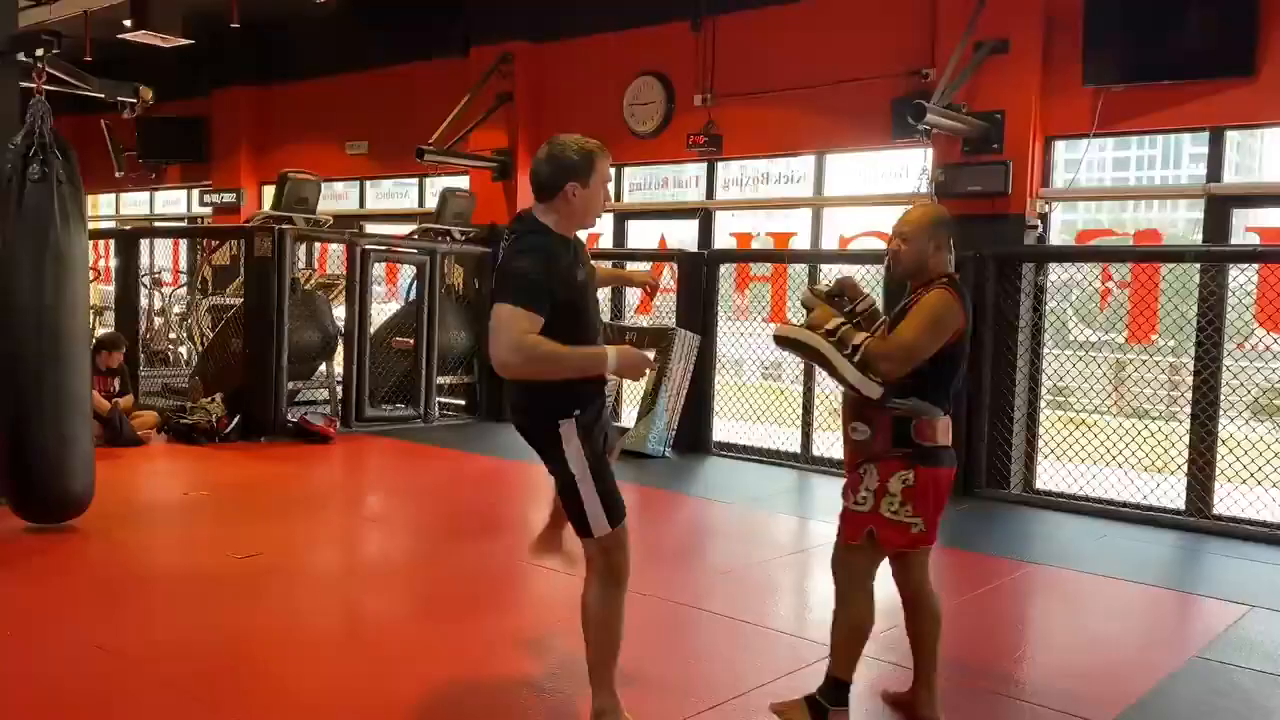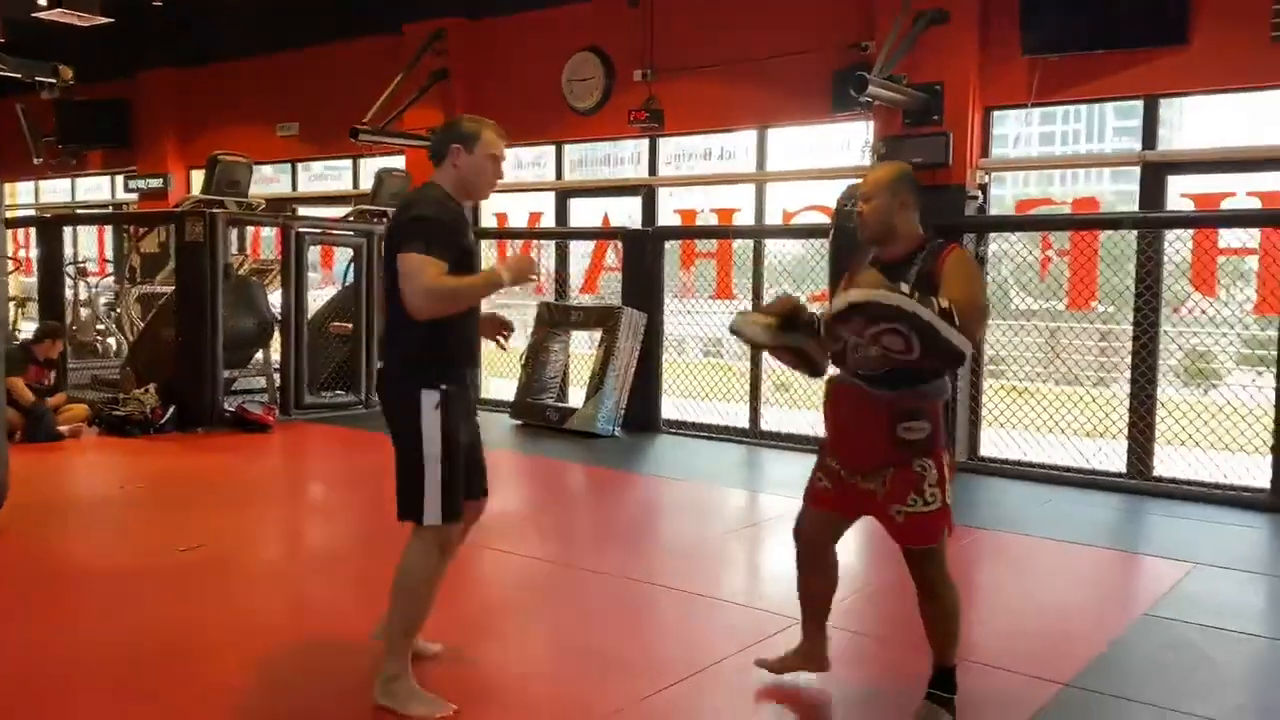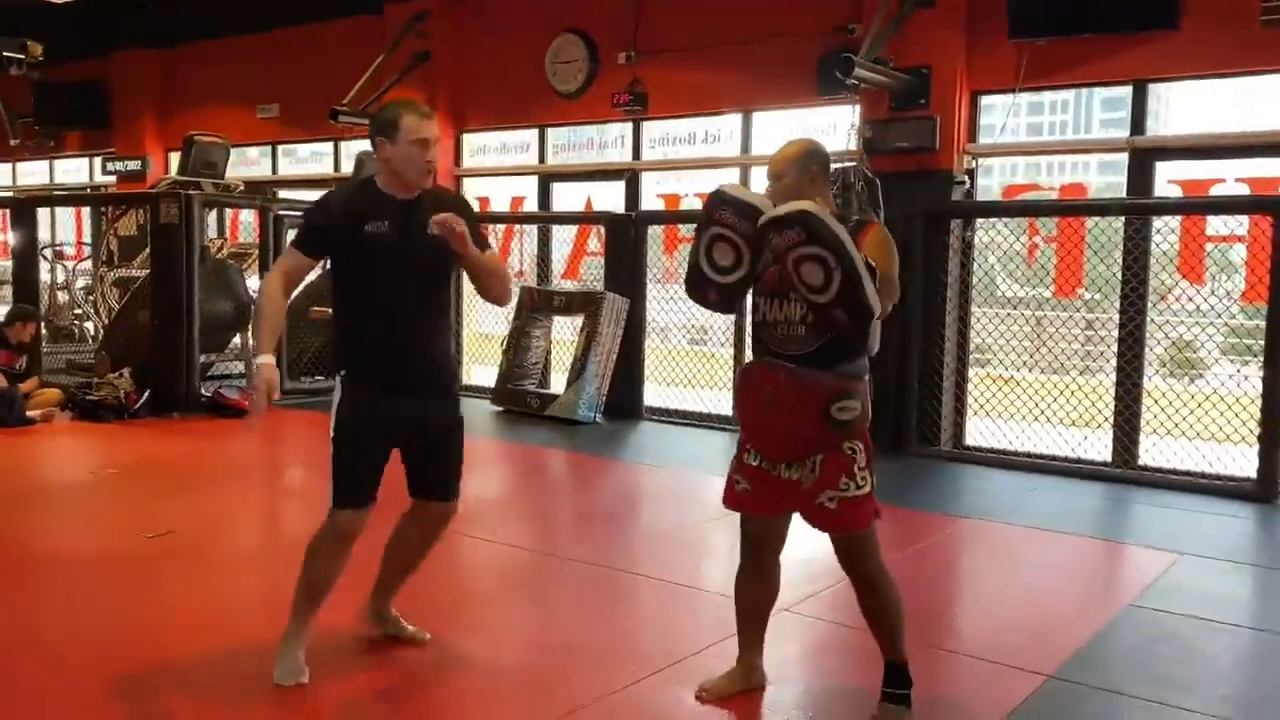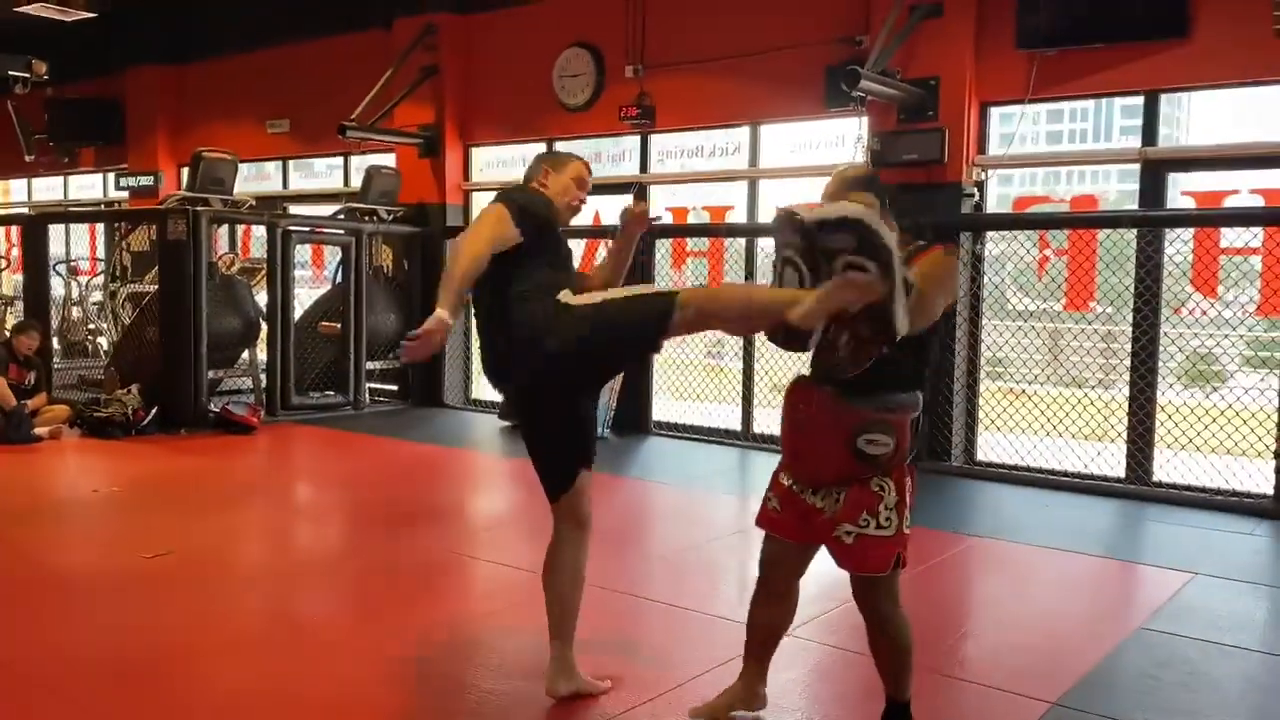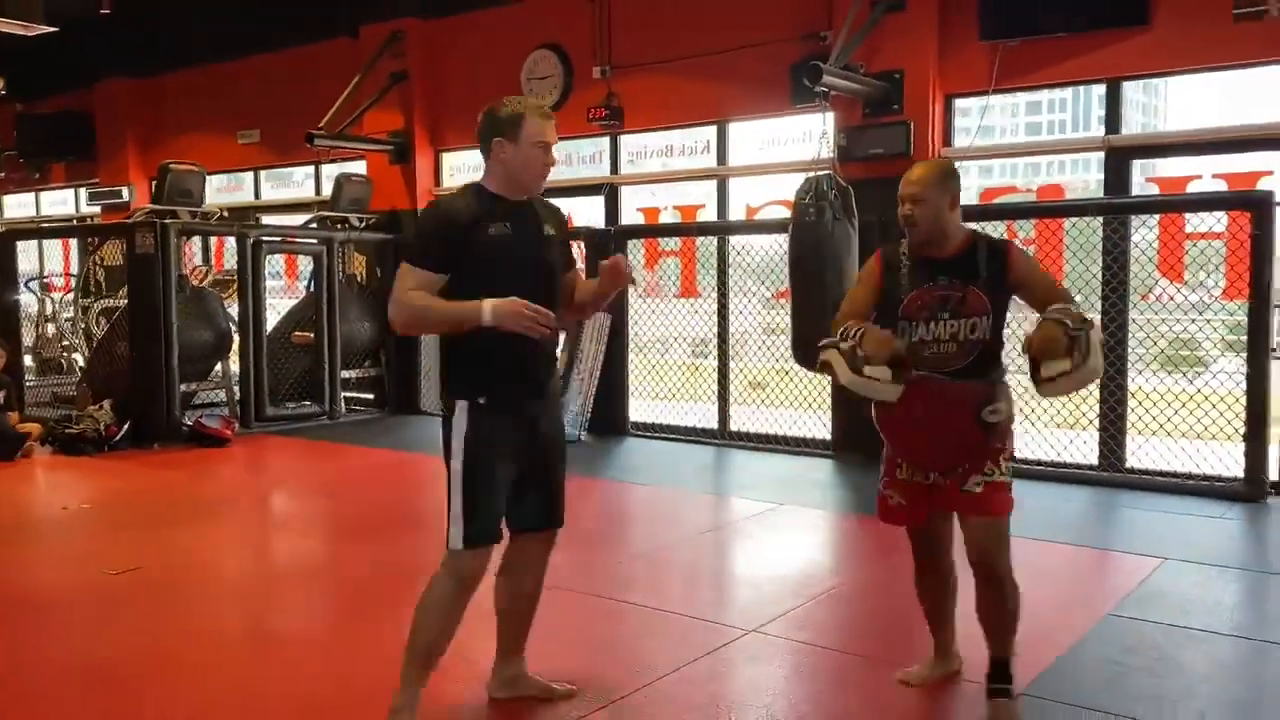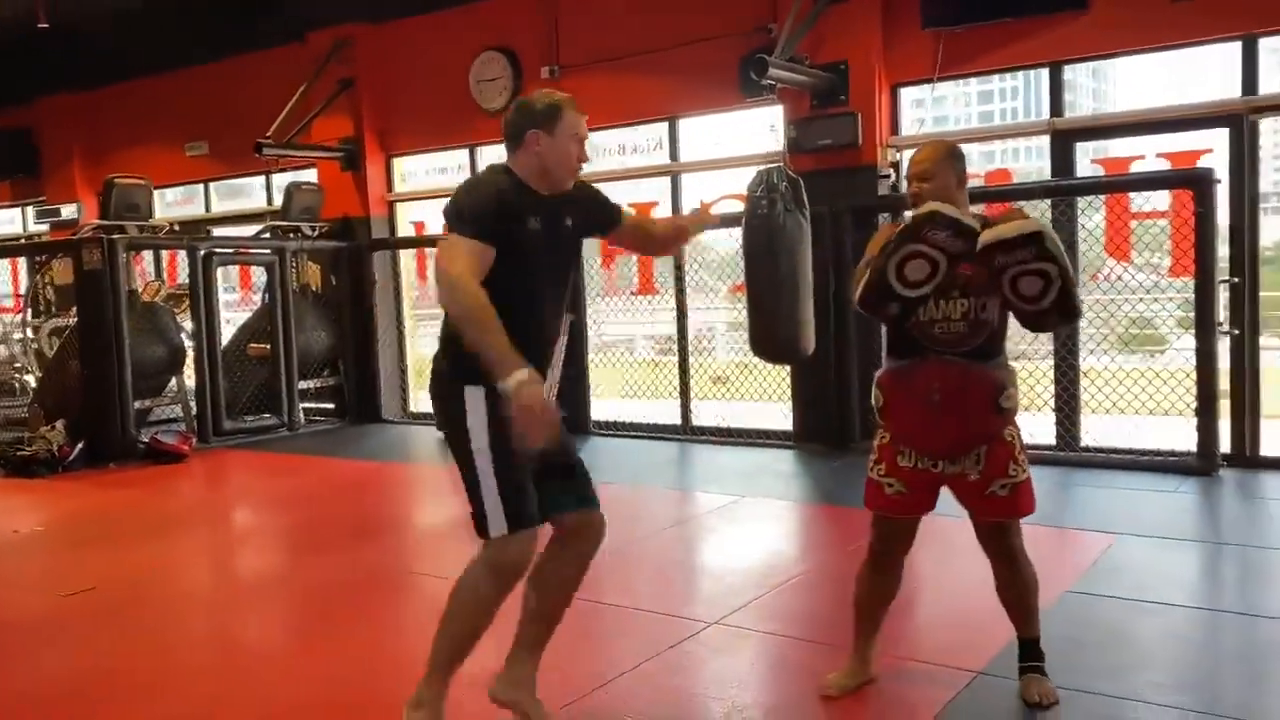
dt=0.7s
person 1, frame 1
left shoulder: (542, 230)
right shoulder: (534, 258)
right elbow: (507, 354)
left wrist: (609, 276)
right wrist: (608, 357)
left hip: (554, 402)
right hip: (559, 413)
right knee: (610, 553)
left ankle: (557, 527)
person 1, frame 2
left shoulder: (439, 212)
right shoulder: (431, 212)
right elbow: (422, 298)
left wrist: (476, 320)
right wrist: (503, 274)
left hip: (437, 385)
right hip: (425, 389)
left knee: (466, 508)
right knee: (435, 532)
left ankle: (401, 637)
person 1, frame 3
left shoulder: (449, 205)
right shoulder: (340, 208)
left elbow: (500, 292)
right elbow: (279, 279)
left wrist: (470, 248)
right wrist: (266, 356)
left hip: (436, 384)
right hip: (368, 388)
left knee: (436, 510)
right knee: (347, 522)
left ankle: (380, 607)
right ankle: (294, 637)
person 1, frame 4
left shoulder: (547, 238)
right shoulder: (522, 205)
left elbow: (596, 292)
right elbow: (474, 243)
left wrist: (626, 238)
right wrist: (445, 312)
left hip: (529, 375)
right hip: (554, 334)
left knee: (574, 519)
right knee: (700, 302)
left ankle: (562, 669)
right ankle: (806, 304)
person 1, frame 5
left shoulder: (549, 219)
right shoulder: (451, 216)
left elbow: (571, 302)
right elbow: (402, 311)
left wrist: (605, 285)
right wrist: (488, 310)
left hip: (539, 404)
right hip: (480, 408)
left knee: (535, 538)
right knee: (467, 561)
person 1, frame 6
left shoulder: (573, 199)
right shoulder: (485, 196)
left elbow: (645, 235)
right elbow: (455, 285)
left wrist: (684, 224)
right wrist: (515, 380)
left hip: (531, 400)
right hip: (478, 393)
left knee: (582, 526)
right knee: (512, 549)
person 2, frame 1
left shoulder: (941, 301)
right shoulder: (923, 298)
left elbow: (886, 361)
right elbow: (887, 349)
left wrist: (833, 323)
right wrist: (860, 305)
left hip: (902, 459)
right hip: (906, 454)
left knee: (852, 570)
right knee: (911, 575)
person 2, frame 2
left shoulder: (948, 261)
right shoulder: (863, 267)
left elbow: (967, 327)
right elbow: (841, 338)
left wrist: (892, 295)
right wrist: (799, 316)
left hip: (911, 441)
right hip: (854, 432)
left knee: (926, 564)
right knee: (811, 534)
right ankle: (813, 645)
person 2, frame 3
left shoulder: (865, 236)
right shoulder: (768, 237)
left elbow: (874, 303)
right elbow: (712, 292)
left wrist: (821, 235)
right wrist: (728, 232)
left hip: (832, 422)
right hip: (769, 418)
left knee: (860, 557)
right knee: (757, 544)
right ankle: (749, 664)
person 2, frame 4
left shoulder: (932, 261)
left elbow: (900, 317)
left hip: (871, 458)
right hip: (814, 444)
left knee: (875, 595)
right knee: (775, 568)
person 2, frame 5
left shoulder: (1001, 258)
right shoulder: (885, 265)
left elbow: (1065, 305)
right elbow: (838, 330)
left wrist: (1055, 324)
right wrist: (860, 342)
left hip: (978, 431)
right hip: (911, 432)
left knee: (989, 557)
right knee: (929, 552)
right ankle: (945, 653)
person 2, frame 6
left shoulder: (1000, 236)
right shoulder: (896, 237)
left elbow: (1055, 312)
right elbow: (869, 297)
left wrist: (1028, 242)
right wrist: (921, 238)
left hip: (983, 415)
right hip: (909, 415)
left knee: (1004, 542)
right knee: (886, 543)
left ankle: (1032, 660)
right ankle: (860, 660)
